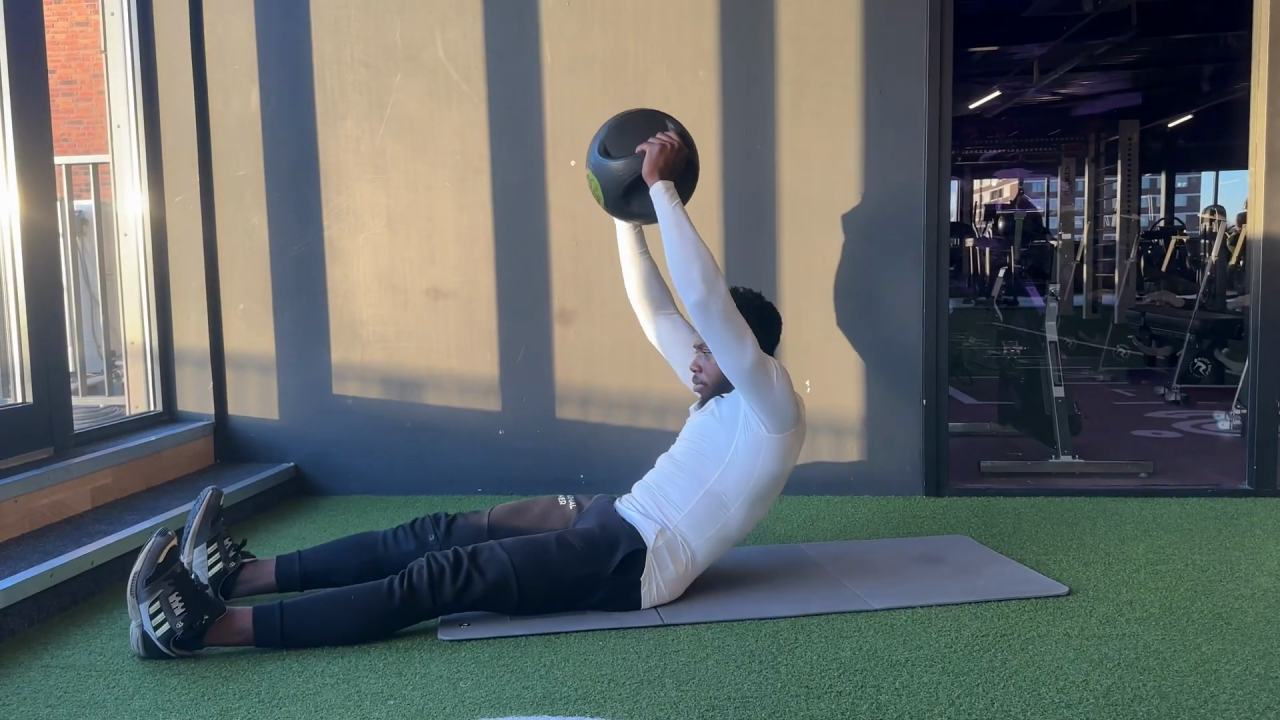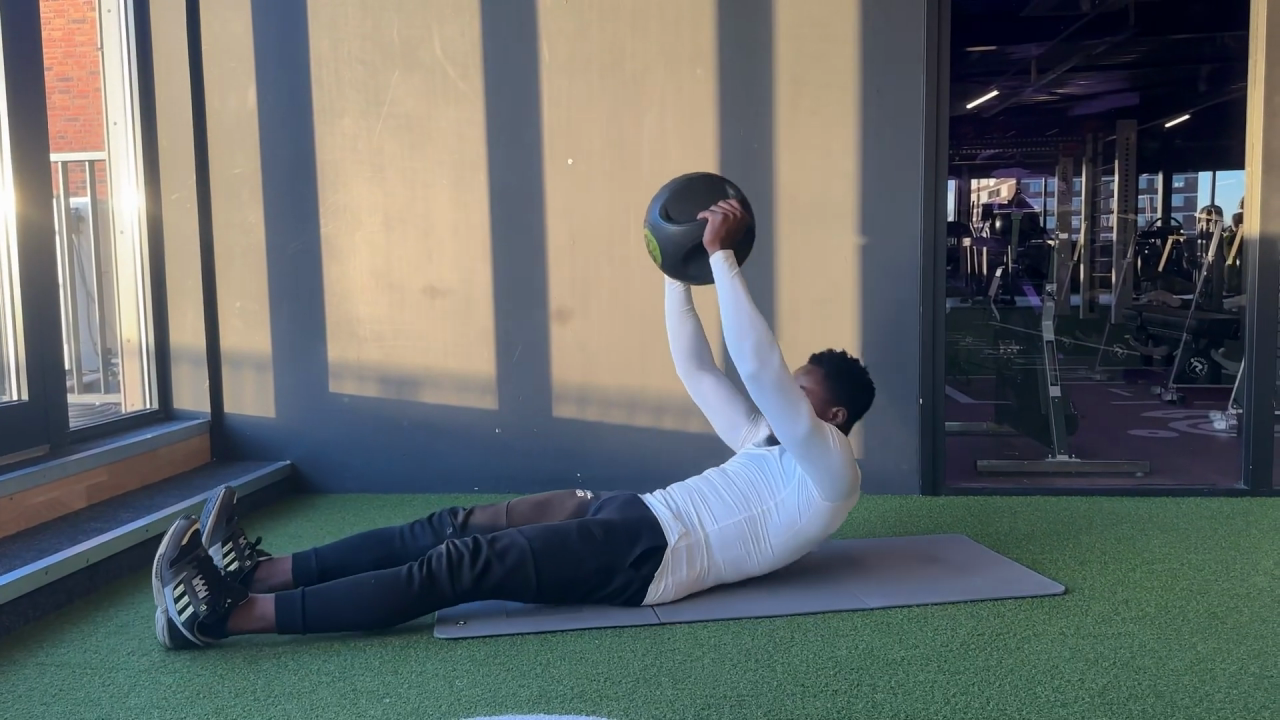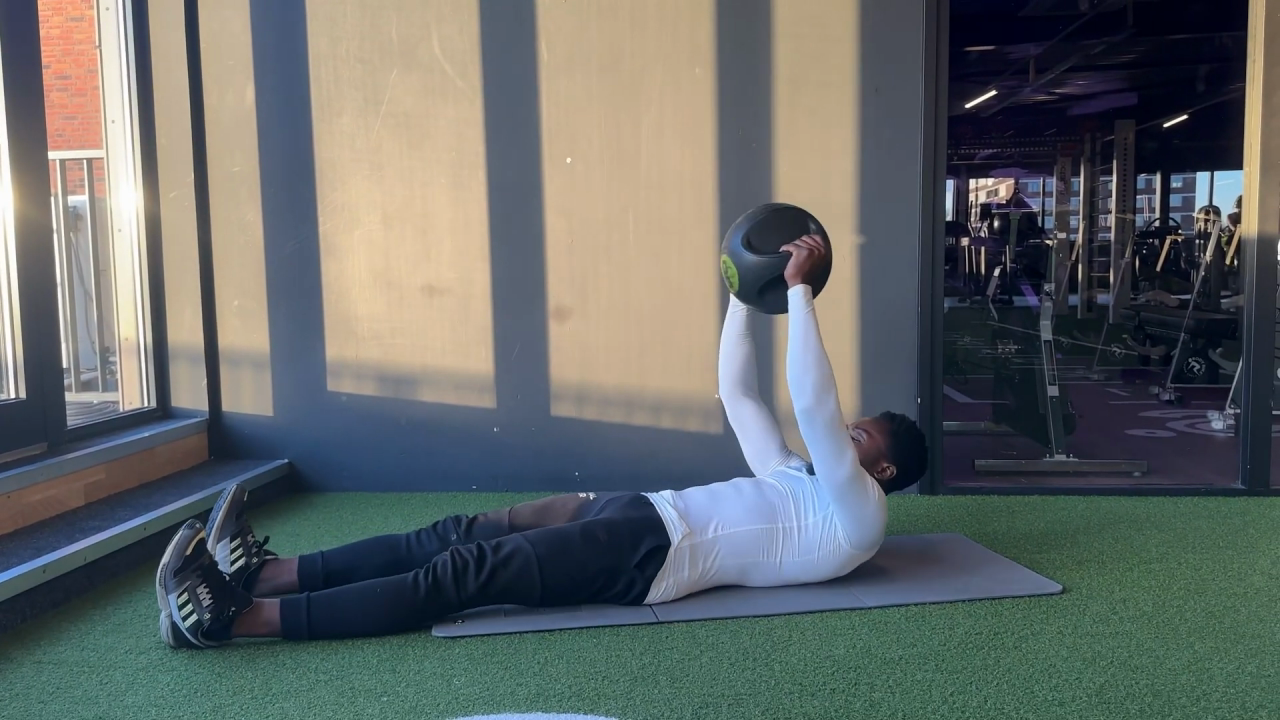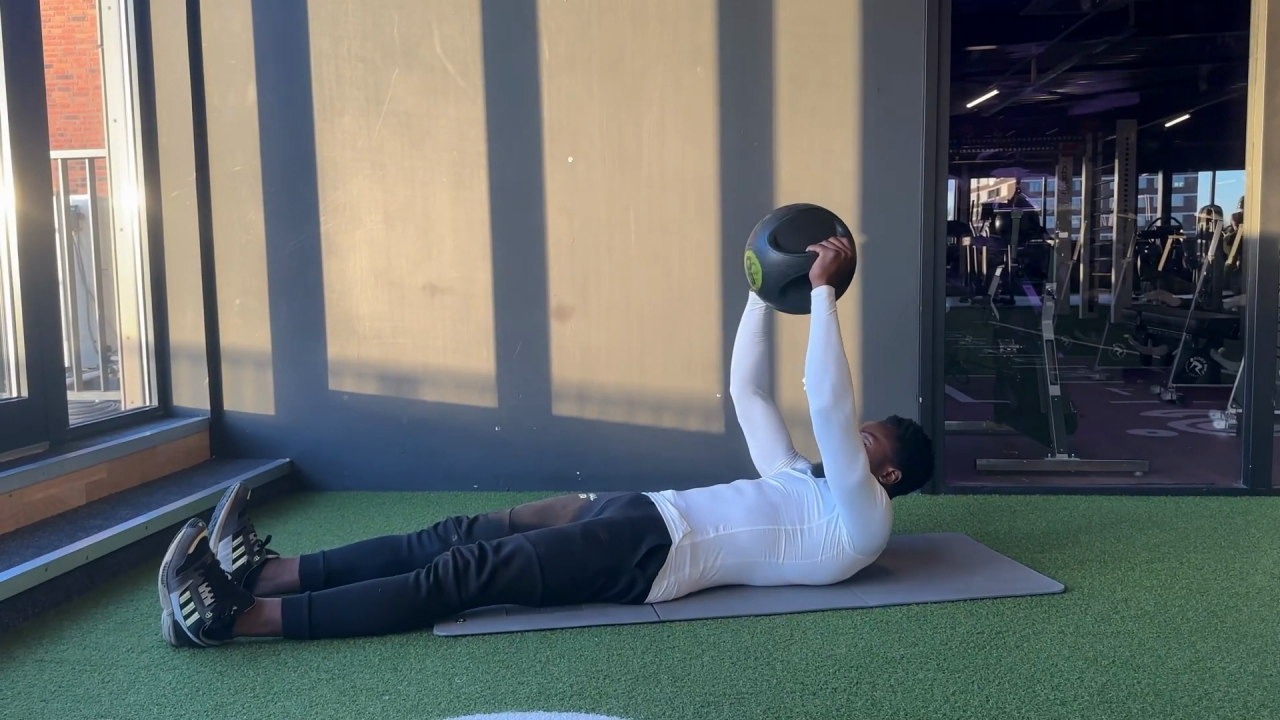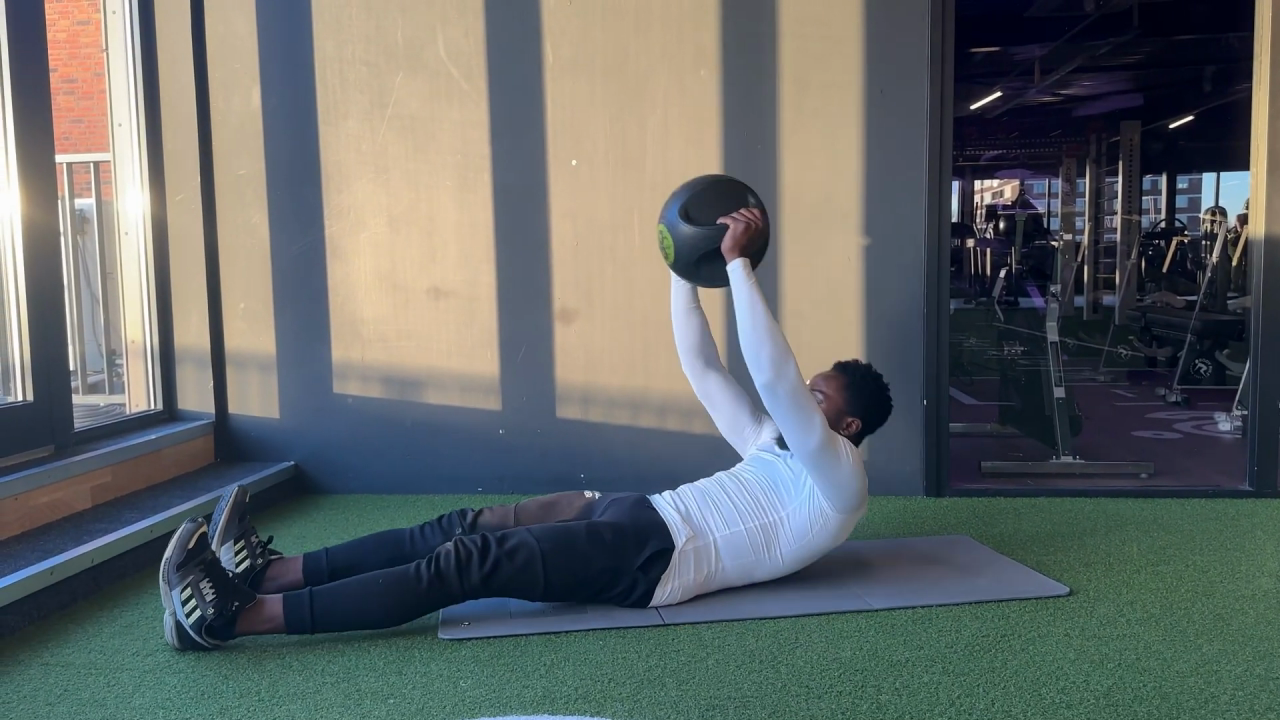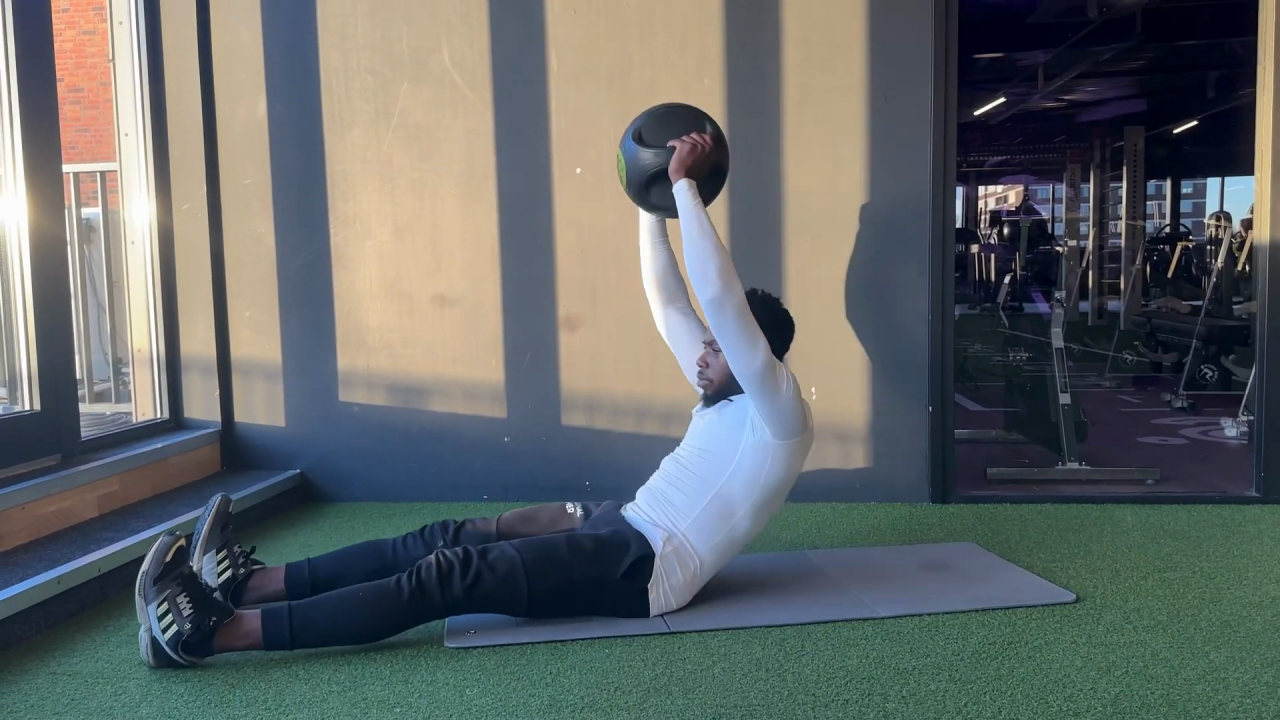
dt=0.5s
person 1, frame 1
left shoulder: (773, 408)
right shoulder: (725, 394)
left elbow: (708, 303)
right elbow: (657, 312)
left wrist: (662, 188)
left hip: (633, 561)
right hip: (610, 518)
left knee: (443, 577)
right knee: (436, 533)
left ankle: (211, 625)
right ankle: (240, 572)
person 1, frame 2
left shoulder: (830, 470)
right shoulder: (770, 442)
left elbow: (760, 370)
right elbow: (696, 369)
left wrist: (722, 255)
left hip: (649, 554)
right hip: (628, 512)
left knee: (462, 564)
right knee: (451, 528)
left ankle: (232, 613)
right ankle: (262, 569)
person 1, frame 3
left shoulder: (857, 517)
right shoulder: (795, 480)
left elbow: (814, 406)
right elbow: (738, 395)
left wrist: (799, 290)
right wrist: (743, 294)
left hip: (650, 552)
right hip: (635, 513)
left knee: (467, 573)
right knee: (455, 536)
left ankle: (236, 617)
right ankle: (264, 569)
person 1, frame 4
left shoulder: (861, 522)
right shoulder: (799, 481)
left elbow: (830, 409)
right elbow: (748, 393)
left wrist: (824, 291)
right wrist: (765, 291)
left hip: (651, 551)
right hip: (637, 512)
left knee: (466, 572)
right knee: (457, 537)
left ankle: (239, 616)
right ankle: (265, 569)
person 1, frame 5
left shoulder: (840, 478)
right shoulder: (777, 445)
left elbow: (776, 378)
right elbow: (703, 369)
left wrist: (737, 262)
right wrist: (686, 267)
left hip: (657, 554)
right hip: (636, 512)
left knee: (472, 563)
right knee: (461, 529)
left ankle: (239, 615)
right ankle: (272, 569)
person 1, frame 6
left shoulder: (780, 413)
right shoulder: (724, 395)
left elbow: (721, 297)
right elbow: (670, 305)
left wrist: (685, 184)
right wrist: (653, 206)
left hip: (641, 567)
right hip: (614, 524)
left knee: (451, 576)
right knee: (445, 541)
right ankle: (250, 581)
